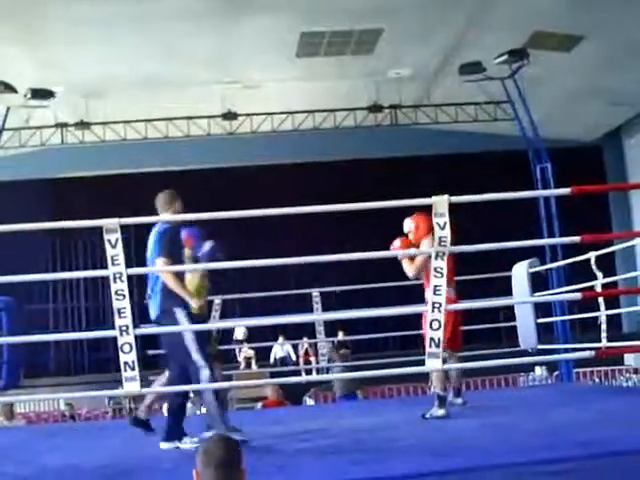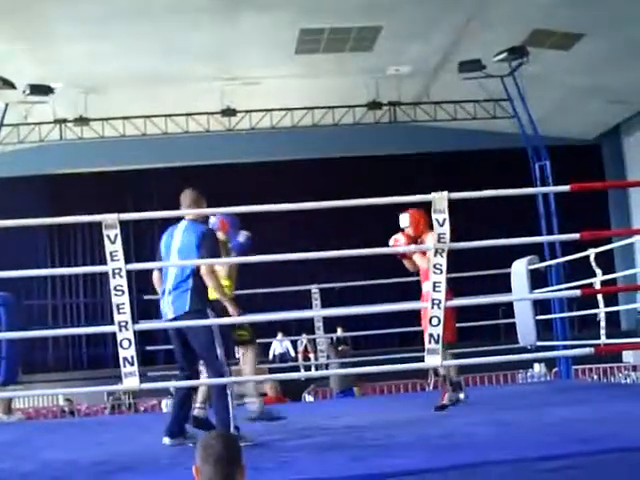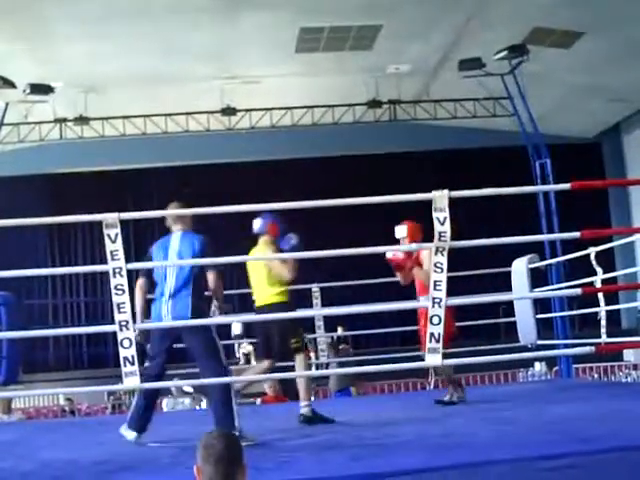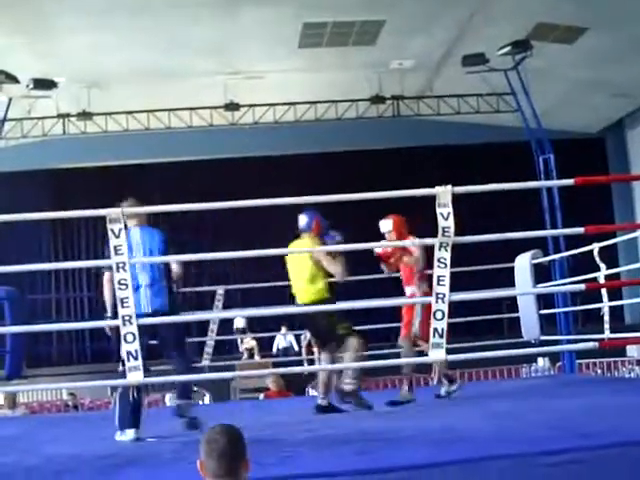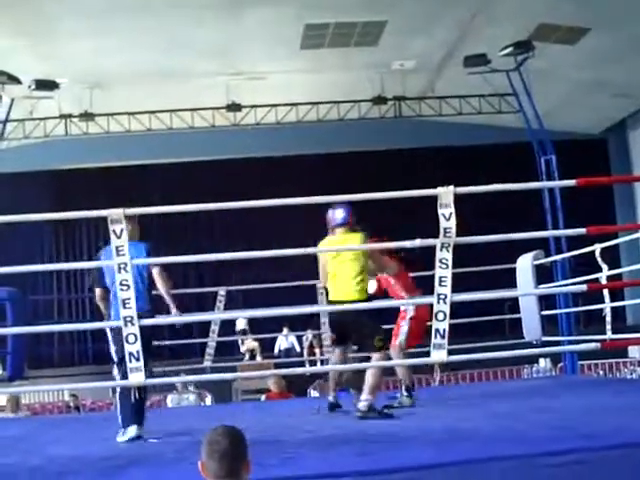
dt=0.3s
person 1, frame 1
left shoulder: (159, 232)
right shoulder: (169, 231)
right elbow: (163, 270)
right wrist: (190, 298)
left hip: (166, 309)
right hip: (172, 307)
left knee: (181, 371)
right knee: (200, 366)
left ankle: (172, 435)
right ankle: (221, 429)
person 1, frame 2
left shoulder: (168, 235)
right shoulder: (204, 232)
left elbow: (157, 275)
right elbow: (206, 271)
right wrist: (228, 302)
left hip: (170, 310)
right hip: (193, 307)
left knee: (188, 372)
right knee: (217, 369)
left ankle: (175, 430)
right ankle: (226, 431)
person 1, frame 3
left shoulder: (156, 247)
right shoulder: (200, 242)
left elbow: (141, 286)
right elbow: (212, 281)
left wrist: (139, 319)
right wrist: (220, 299)
left hip: (160, 316)
right hip: (190, 313)
left knee: (152, 372)
right knee: (215, 371)
left ankle: (133, 427)
right ankle: (228, 431)
person 1, frame 4
right shoulder: (159, 236)
left elbow: (108, 280)
right elbow: (176, 270)
left wrist: (111, 313)
right wrist: (171, 284)
left hip: (132, 310)
right hip: (162, 307)
right knee: (181, 357)
left ankle: (127, 427)
right ankle: (184, 402)
person 1, frame 5
left shoulder: (104, 255)
right shoulder: (144, 248)
left elbow: (99, 293)
right elbow: (158, 275)
left wrist: (108, 314)
right wrist: (172, 304)
left hip: (118, 317)
right hip: (143, 315)
left knee: (123, 372)
left ankle: (130, 425)
right ankle: (135, 422)
person 2, frame 1
left shoulder: (191, 263)
right shoulder: (186, 262)
right elbow: (192, 287)
right wrist: (202, 263)
left hip: (196, 318)
right hip: (192, 318)
person 2, frame 2
left shoulder: (223, 247)
right shoulder: (215, 246)
right elbow: (224, 274)
right wrist: (235, 253)
right knee: (249, 348)
left ankle: (199, 410)
right ankle: (256, 406)
person 2, frame 3
left shoulder: (254, 252)
right shoulder: (267, 249)
right elbow: (288, 275)
left wrist: (285, 254)
right wrist: (291, 254)
left hip: (262, 309)
right hip: (277, 306)
left knee: (266, 362)
right knee: (300, 356)
right ankle: (306, 411)
person 2, frame 4
left shoulder: (292, 249)
right shoulder: (314, 246)
right elbow: (339, 273)
right wrist: (337, 256)
left hip: (305, 305)
right hip: (319, 303)
left knee: (328, 350)
right knee: (353, 341)
left ankle: (322, 402)
right ankle: (348, 387)
person 2, frame 5
left shoulder: (324, 245)
right shoulder: (361, 239)
left elbow: (323, 282)
right elbow: (383, 267)
left hip: (337, 305)
right hip: (359, 304)
left knee: (338, 351)
right knee: (379, 354)
left ankle: (332, 399)
right ankle: (365, 405)
person 3, frame 1
left shoulder: (428, 242)
left elbow: (412, 272)
left wrist: (402, 254)
right wrist: (408, 257)
right hip: (449, 299)
right knee: (449, 350)
left ankle: (440, 405)
right ankle: (457, 394)
person 3, frame 2
left shoulder: (431, 237)
right shoulder: (420, 241)
left elbow: (429, 264)
right elbow: (414, 268)
right wrist: (403, 253)
right hip: (429, 294)
right knee: (441, 344)
left ankle: (450, 389)
right ankle: (456, 389)
person 3, frame 3
left shoulder: (425, 251)
right shoulder: (413, 254)
left elbow: (429, 278)
right elbow: (404, 280)
left wrist: (410, 265)
right wrist: (398, 266)
right hip: (426, 306)
left ankle: (456, 389)
right ankle: (454, 389)
person 3, frame 4
left shoulder: (412, 243)
right shoulder: (399, 247)
left elbow: (420, 265)
right elbow: (390, 270)
left wrist: (400, 255)
right wrist: (384, 260)
left hip: (419, 296)
right hip: (412, 297)
left knee: (405, 342)
right knee: (422, 342)
left ankle: (407, 391)
right ankle: (448, 381)
person 3, frame 5
left shoulder: (389, 264)
right wrist: (376, 284)
left hip: (413, 309)
right hip: (410, 309)
left knee: (395, 351)
right knee: (398, 348)
left ankle: (407, 396)
right ankle: (407, 389)
